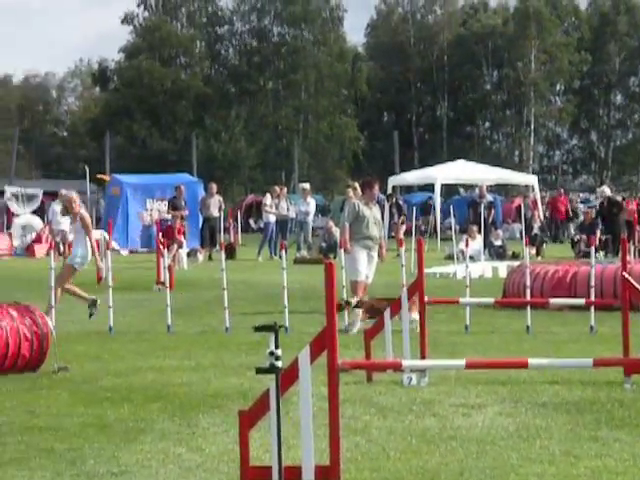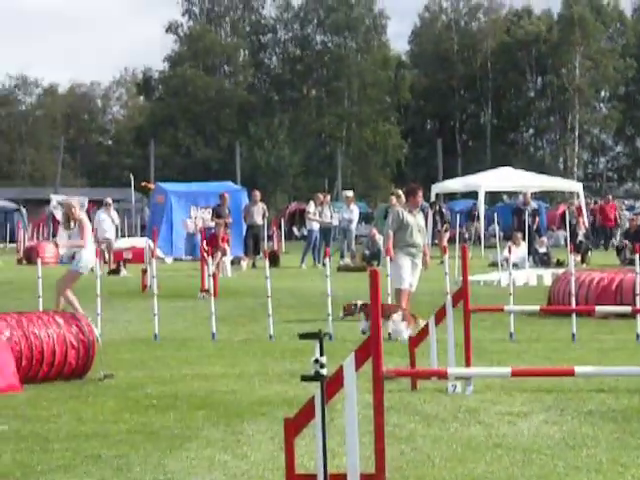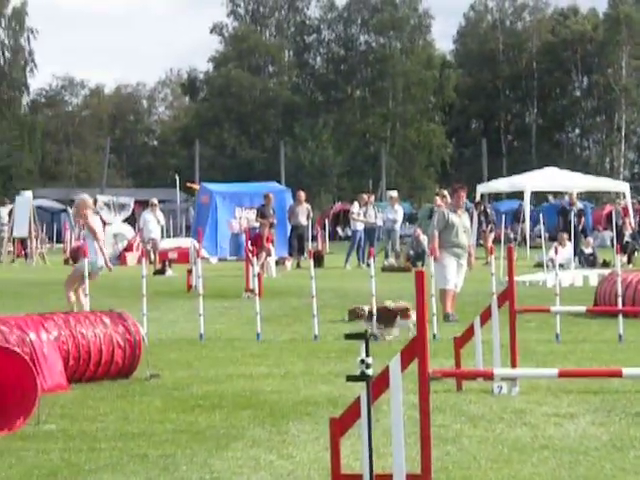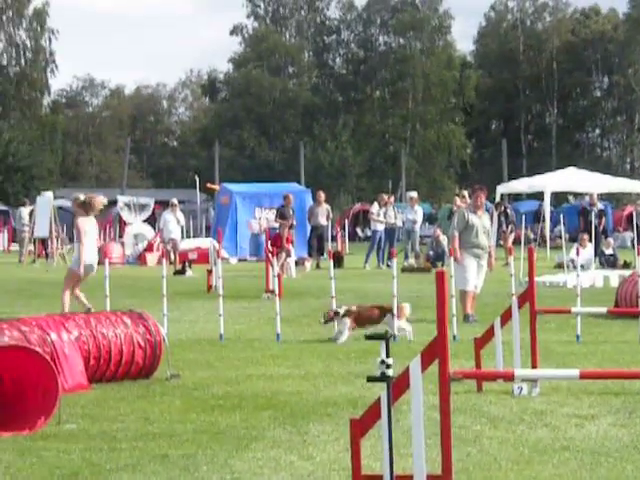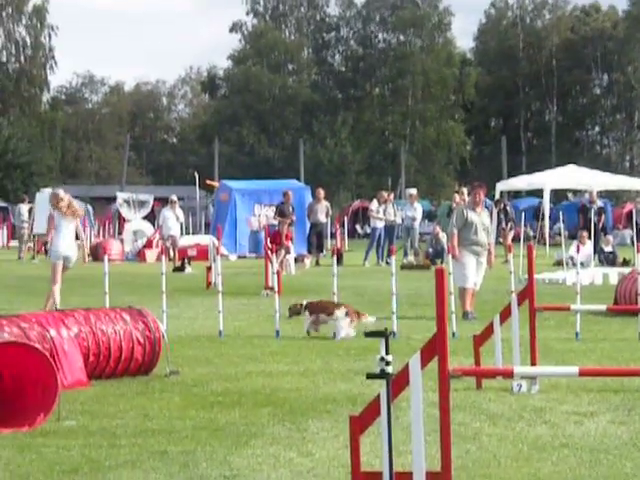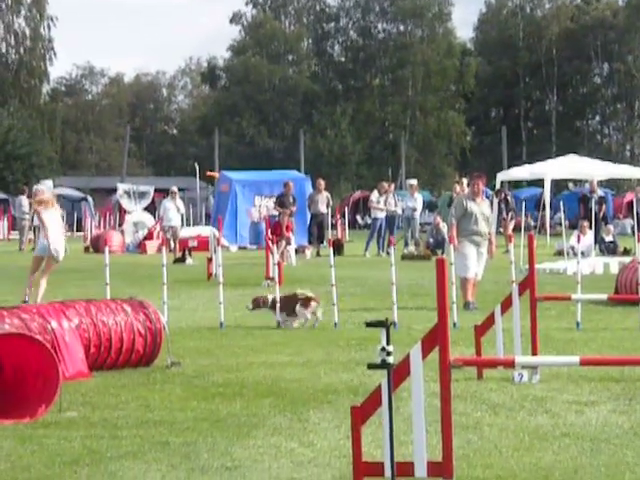
dt=0.2s
person 1, frame 1
left shoulder: (376, 208)
right shoulder: (354, 204)
left elbow: (380, 229)
right elbow: (345, 223)
left wrist: (382, 246)
right wrist: (345, 241)
left hip: (373, 247)
right hip: (358, 245)
left knee: (367, 278)
right knee: (358, 276)
left ankle: (362, 305)
right ankle: (357, 307)
person 1, frame 2
left shoulder: (420, 215)
right shoulder: (398, 212)
left elbow: (424, 236)
right elbow: (389, 231)
left wrist: (426, 253)
right wrist: (389, 248)
left hip: (417, 255)
right hip: (401, 253)
left knee: (411, 286)
right knee: (402, 284)
left ankle: (407, 314)
right ankle: (402, 315)
person 1, frame 3
left shoulder: (466, 215)
right shoulder: (443, 212)
left elbow: (469, 236)
right elbow: (435, 231)
left wrist: (471, 254)
right wrist: (435, 249)
left hip: (462, 255)
right hip: (447, 253)
left knee: (456, 286)
right knee: (447, 284)
left ankle: (452, 312)
right ankle: (447, 313)
person 1, frame 4
left shoulder: (486, 216)
right shoulder: (463, 212)
left elbow: (489, 237)
right elbow: (455, 232)
left wrist: (491, 255)
right wrist: (456, 250)
left hip: (482, 256)
right hip: (467, 254)
left knee: (476, 287)
right knee: (467, 285)
left ankle: (471, 313)
right ankle: (467, 314)
person 1, frame 5
left shoulder: (486, 213)
right shoulder: (462, 210)
left elbow: (489, 235)
right elbow: (454, 229)
left wrist: (491, 253)
right wrist: (454, 247)
left hip: (481, 253)
right hip: (466, 251)
left knee: (475, 284)
right knee: (466, 282)
left ankle: (471, 310)
right ankle: (466, 311)
person 1, frame 6
left shoulder: (486, 203)
right shoulder: (462, 200)
left elbow: (490, 225)
right elbow: (453, 219)
left wrist: (492, 243)
right wrist: (453, 238)
left hip: (482, 243)
right hip: (466, 241)
left knee: (476, 274)
right knee: (467, 273)
left ankle: (472, 301)
right ankle: (468, 301)
person 2, frame 1
left shoulder: (83, 216)
right shoulder: (74, 215)
left elbow: (91, 238)
left wrist: (97, 260)
left hip: (79, 255)
right hip: (76, 254)
left knee: (57, 283)
right knee: (64, 285)
left ankle: (48, 314)
right ankle: (91, 300)
person 2, frame 2
left shoulder: (82, 220)
right shoulder: (76, 221)
left elbow: (84, 242)
left wrist: (67, 244)
left hip: (84, 259)
right hip: (83, 259)
left knee: (64, 290)
right knee: (60, 285)
person 2, frame 3
left shoulder: (89, 221)
right shoulder: (95, 218)
left elbow: (100, 241)
left wrist: (106, 261)
left hip: (92, 259)
right hip: (99, 260)
left knee: (68, 285)
right knee: (79, 290)
person 2, frame 4
left shoulder: (78, 221)
right shoulder: (93, 220)
left elbow: (81, 244)
right elbow: (97, 242)
left wrist: (81, 265)
left hip: (81, 259)
right hip: (93, 259)
left knee: (66, 289)
right knee: (74, 289)
right ankle: (88, 307)
person 2, frame 5
left shoulder: (53, 214)
right shoulder: (75, 215)
left elbow: (49, 235)
right elbow: (82, 234)
right wrist: (85, 252)
left hip: (57, 249)
right hip: (71, 250)
left knee: (55, 283)
right knee: (56, 282)
left ankle: (57, 307)
right ankle: (46, 309)
person 2, frame 6
left shoulder: (39, 209)
right shoulder: (56, 208)
left elbow: (45, 228)
right elbow: (63, 229)
left wrist: (50, 246)
left hip: (45, 243)
right hip: (59, 244)
left knee: (33, 273)
right knee: (44, 277)
left ankle: (27, 297)
right ankle: (37, 302)
